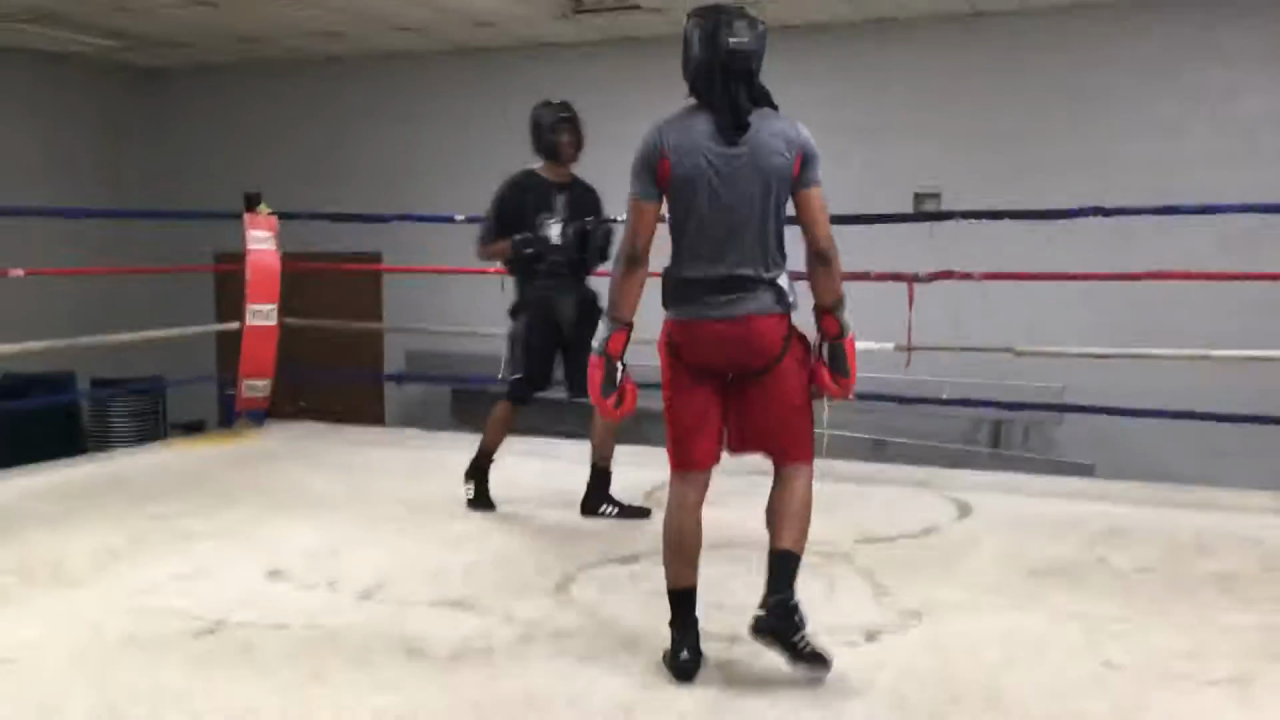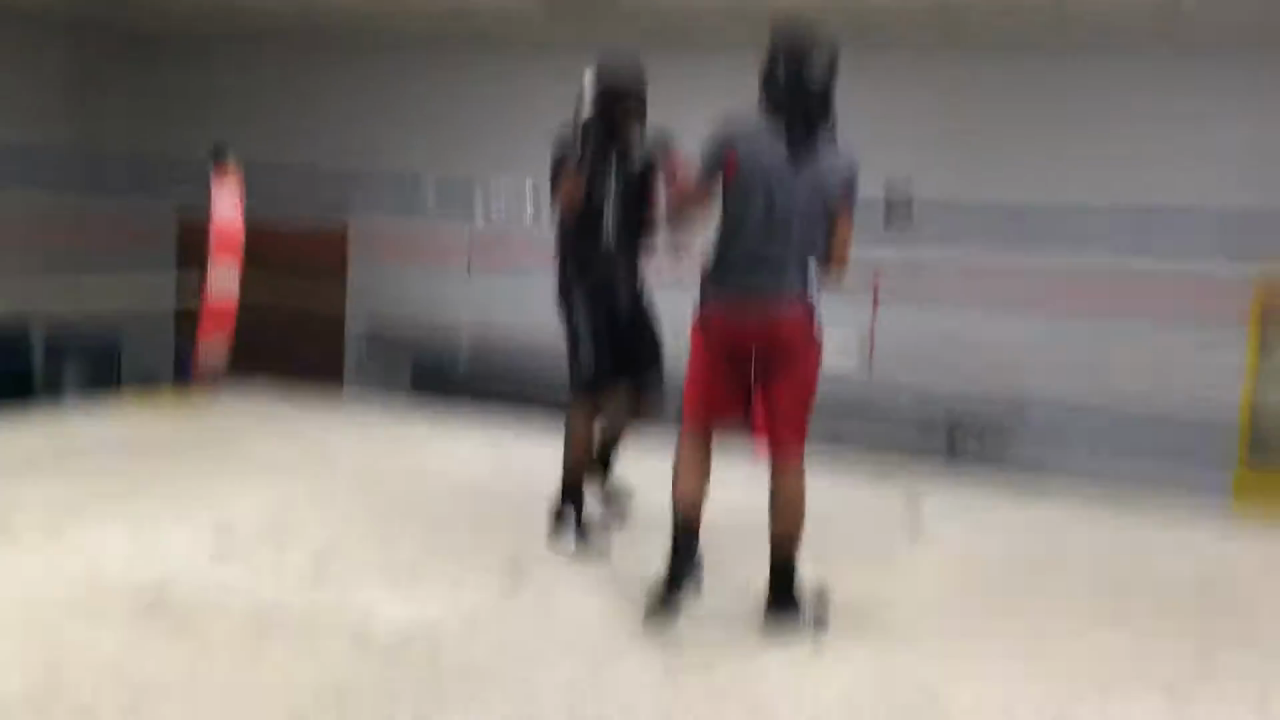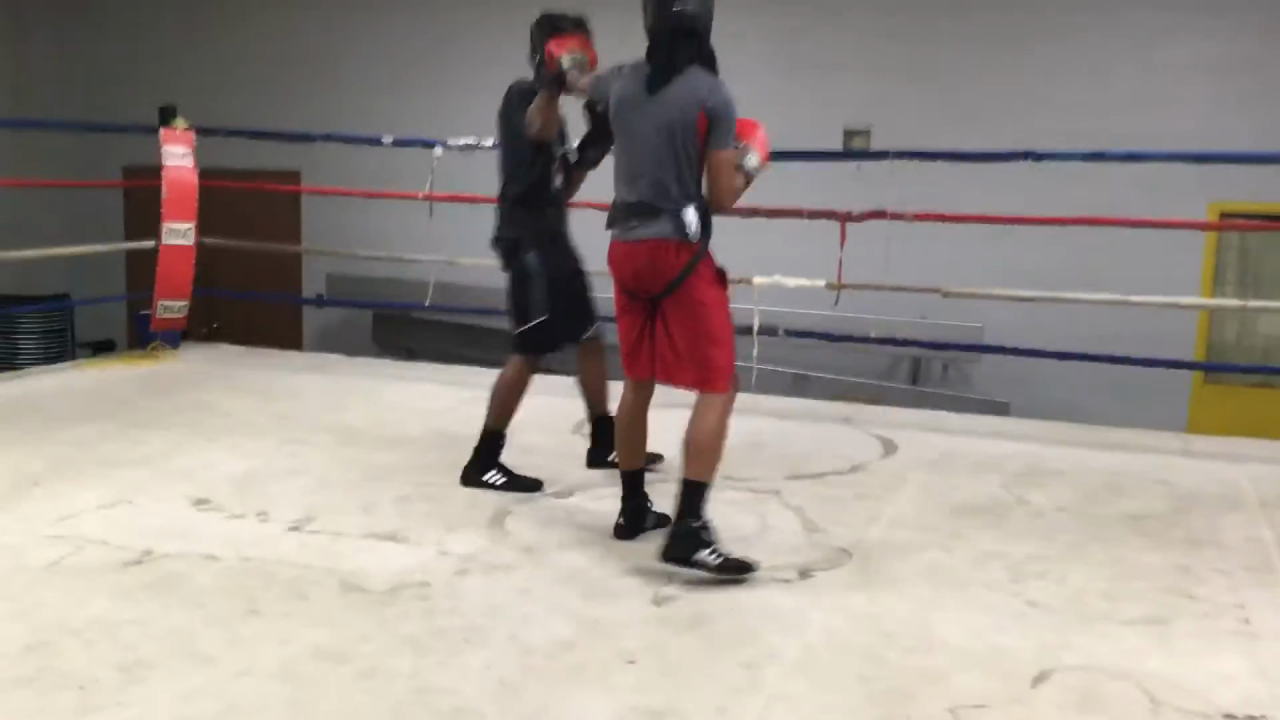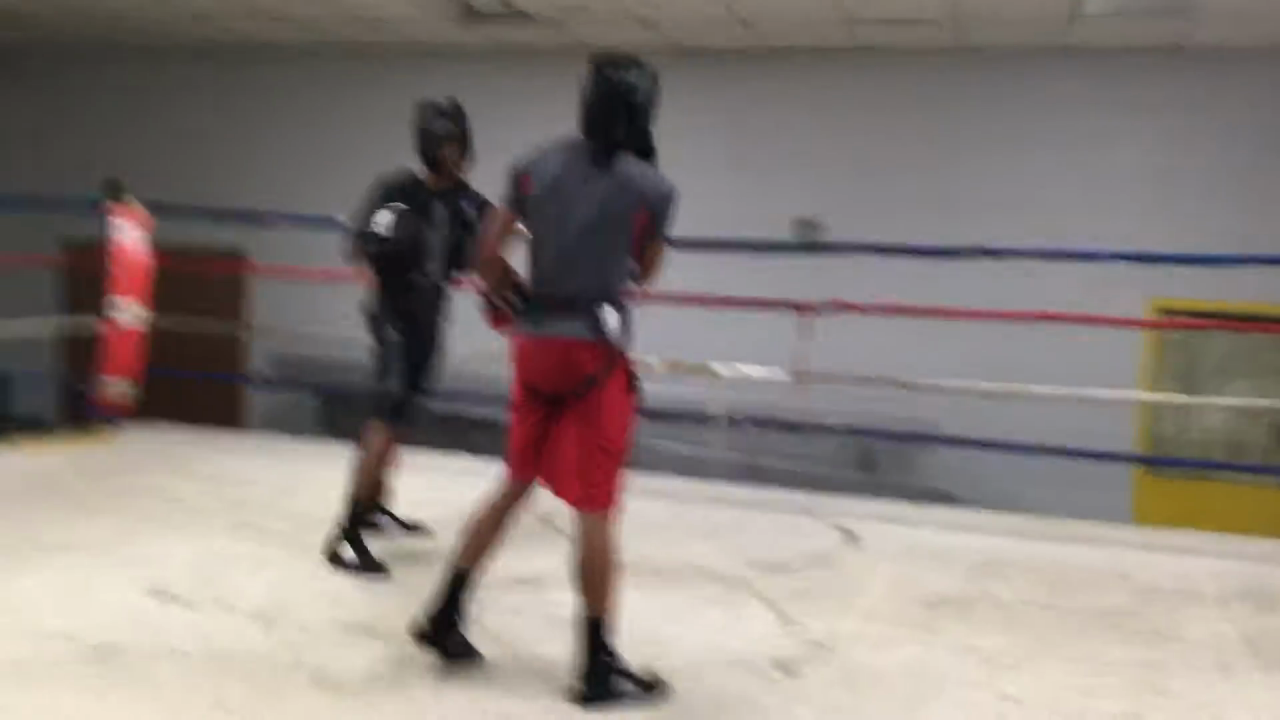
dt=0.7s
person 1, frame 1
left shoulder: (663, 141)
right shoulder: (791, 138)
left elbow: (635, 253)
right elbow: (820, 248)
left wrist: (613, 340)
right wrist: (832, 329)
left hip: (689, 330)
right hip: (765, 326)
left knee: (688, 483)
right knee: (794, 464)
left ankle: (683, 636)
right ankle: (779, 602)
person 1, frame 2
left shoulder: (732, 142)
right shoulder: (836, 160)
left elbow: (679, 212)
right elbow: (834, 263)
left wrist: (667, 196)
left hip: (725, 312)
right hip: (788, 318)
left knee: (696, 434)
right knee: (787, 451)
left ankle: (682, 561)
right ankle: (781, 589)
person 1, frame 3
left shoulder: (620, 82)
right shoulder: (711, 95)
left elbow: (579, 86)
right elbow: (722, 198)
left wrist: (568, 68)
right wrist: (750, 163)
left hip: (627, 247)
right hip: (678, 250)
left knee: (638, 382)
right knee: (716, 388)
left ankle: (632, 505)
right ankle: (689, 528)
person 1, frame 4
left shoulder: (536, 165)
right shoulder: (651, 187)
left elbow: (487, 258)
left wrist: (507, 300)
left hip: (534, 345)
right hip: (593, 352)
left knee: (516, 484)
right knee: (595, 509)
left ankle: (444, 619)
right ankle: (597, 666)
person 2, frame 1
left shoulder: (585, 194)
right shoulder: (518, 188)
right elbow: (486, 250)
left wrist: (598, 244)
right wrist: (530, 243)
left hip: (578, 299)
right hip: (536, 302)
right knee: (516, 396)
left ankle: (598, 493)
right ankle: (477, 473)
person 2, frame 2
left shoulder: (634, 157)
right shoulder: (573, 150)
left elbow: (642, 232)
right elbow: (566, 207)
left wrist: (654, 186)
right wrist: (587, 134)
left hip: (625, 283)
right hip: (583, 280)
left knee: (644, 384)
right knee: (592, 393)
left ankle: (599, 461)
right ankle: (569, 505)
person 2, frame 3
left shoulder: (551, 110)
right shoulder: (524, 93)
right elbow: (539, 131)
left wrist: (596, 145)
right wrist: (553, 77)
left hip: (550, 234)
right hip: (527, 235)
left knee: (589, 340)
right knee: (530, 350)
left ankle: (604, 444)
right ankle: (483, 460)
person 2, frame 4
left shoulder: (464, 197)
right shoulder: (394, 190)
left elbow: (462, 261)
right elbow: (358, 254)
left wrist: (477, 233)
right wrist: (376, 241)
left hip: (428, 314)
right hip: (396, 312)
left knee: (396, 413)
right knee: (388, 418)
left ankle: (370, 506)
right ankle: (348, 534)
